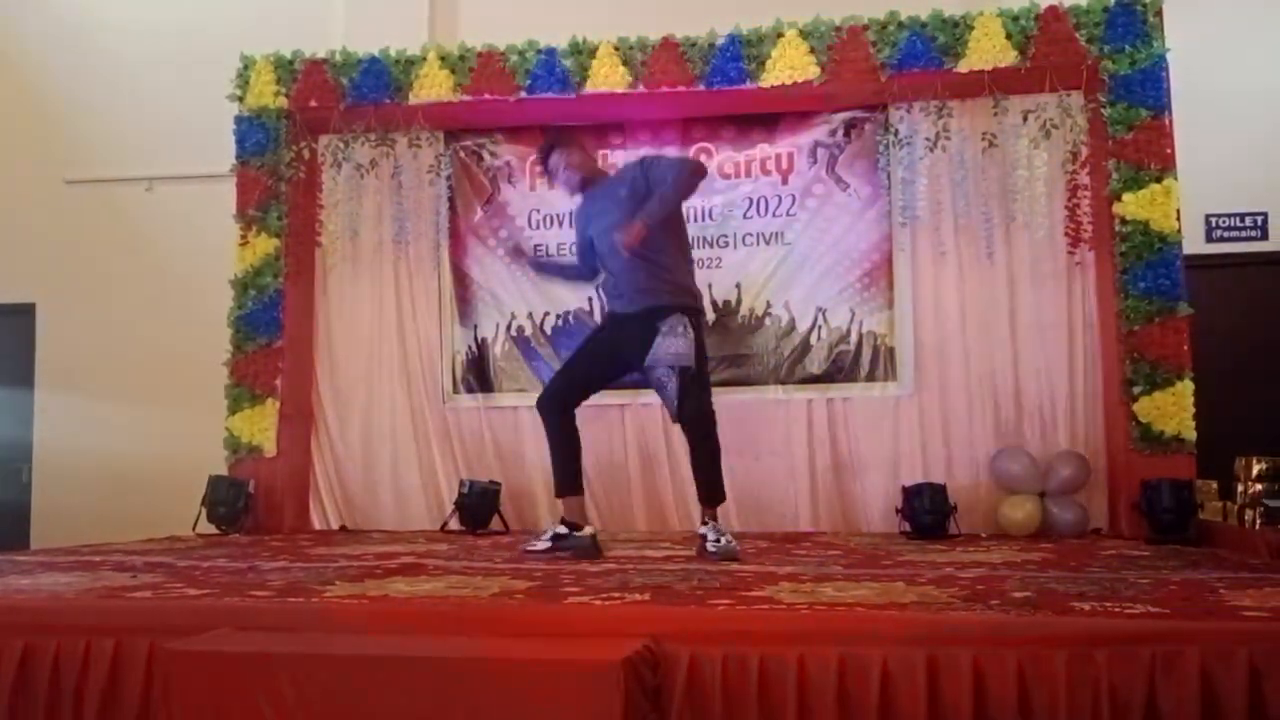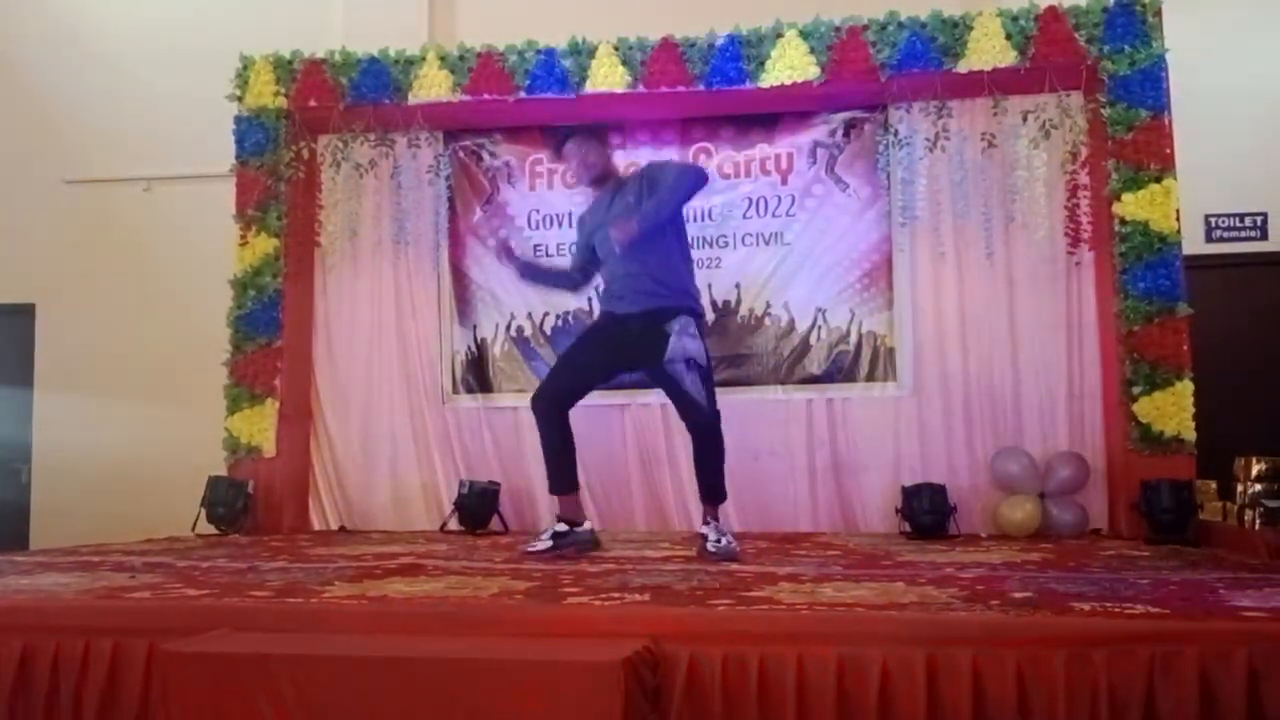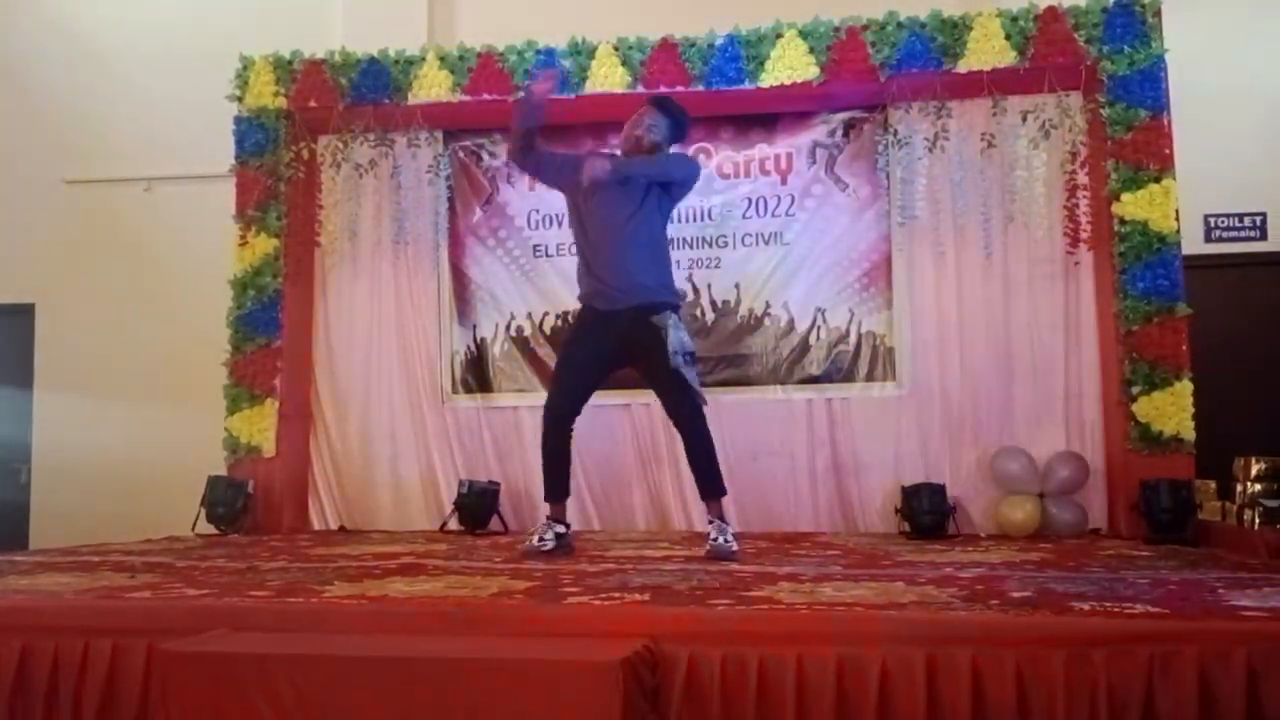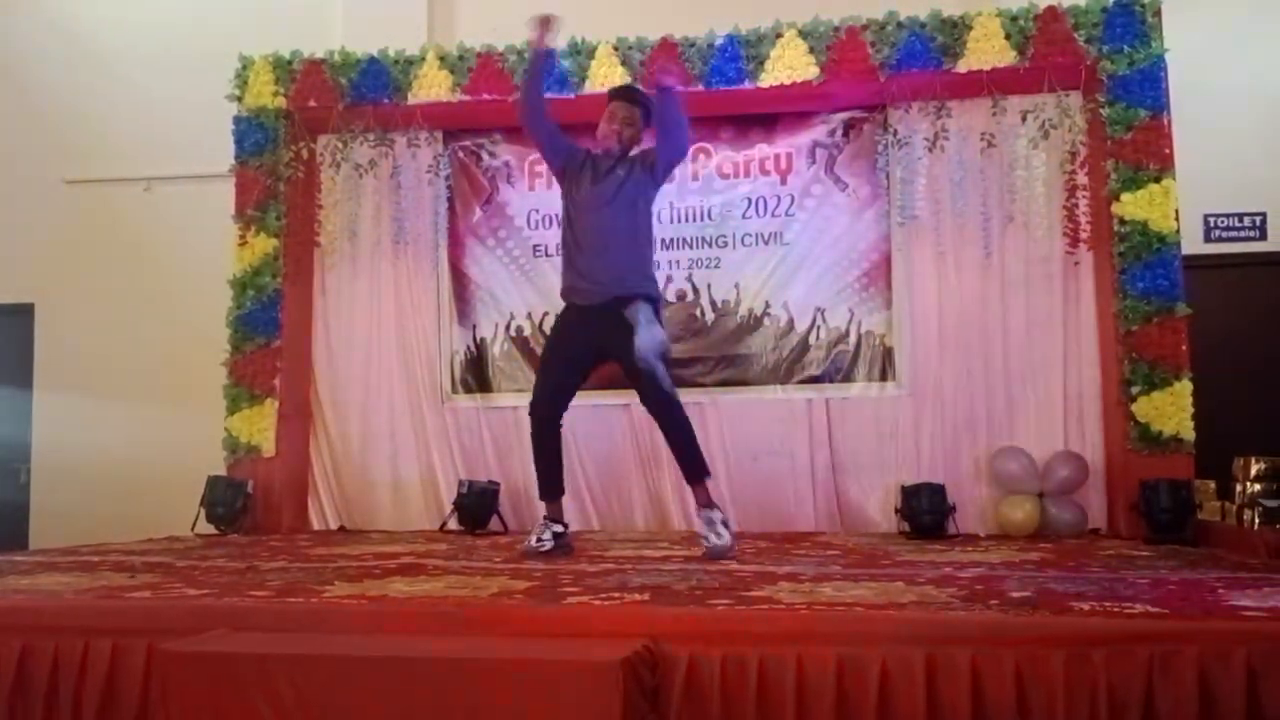
dt=0.2s
person 1, frame 1
left shoulder: (643, 173)
right shoulder: (585, 215)
left elbow: (691, 168)
right elbow: (581, 272)
left wrist: (644, 221)
right wrist: (534, 262)
left hip: (668, 317)
right hip: (618, 323)
left knee: (696, 417)
right knee: (555, 402)
left ankle: (711, 524)
right ankle: (575, 524)
person 1, frame 2
left shoulder: (654, 179)
right shoulder: (590, 215)
left elbow: (693, 175)
right elbow: (576, 279)
left wrist: (639, 220)
right wrist: (522, 266)
left hip: (671, 320)
right hip: (616, 325)
left knee: (703, 418)
right knee: (548, 401)
left ankle: (713, 524)
right ankle: (571, 521)
person 1, frame 3
left shoulder: (663, 178)
right shoulder: (580, 172)
left elbow: (688, 168)
right elbow: (523, 155)
left wrist: (615, 168)
right wrist: (531, 106)
left hip: (651, 316)
right hip: (596, 318)
left knee: (688, 415)
right knee: (557, 413)
left ankle: (717, 522)
right ankle: (555, 522)
person 1, frame 4
left shoulder: (645, 168)
right shoulder: (572, 162)
left elbow: (680, 141)
right elbow: (532, 115)
left wrist: (668, 98)
right wrist: (538, 56)
left hip: (631, 309)
right hip: (580, 313)
left knee: (664, 405)
right knee: (544, 408)
left ankle: (709, 512)
right ankle: (554, 519)
